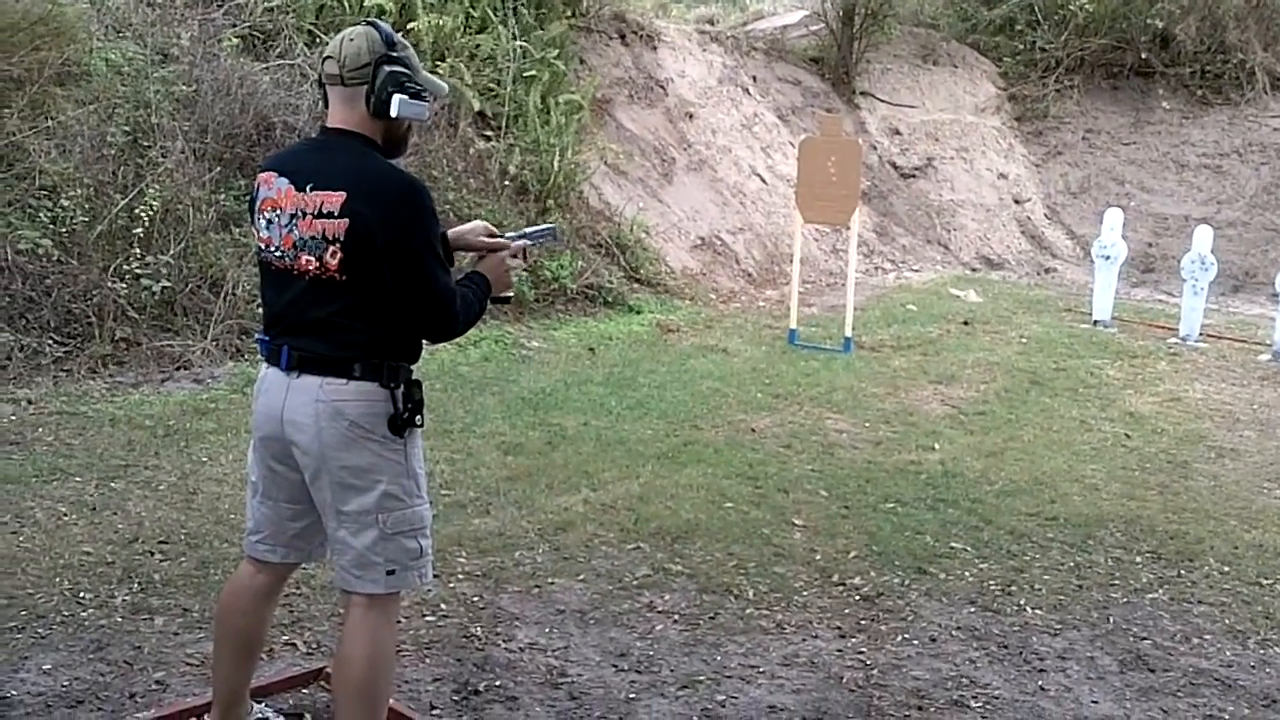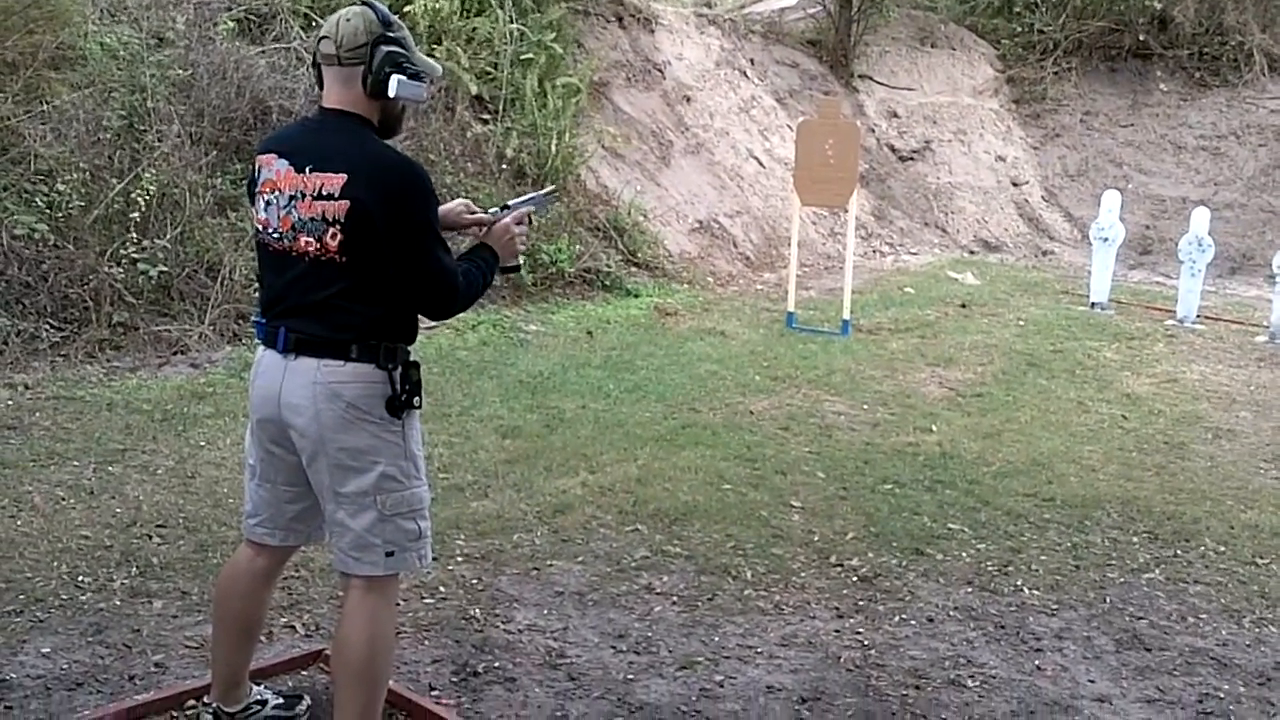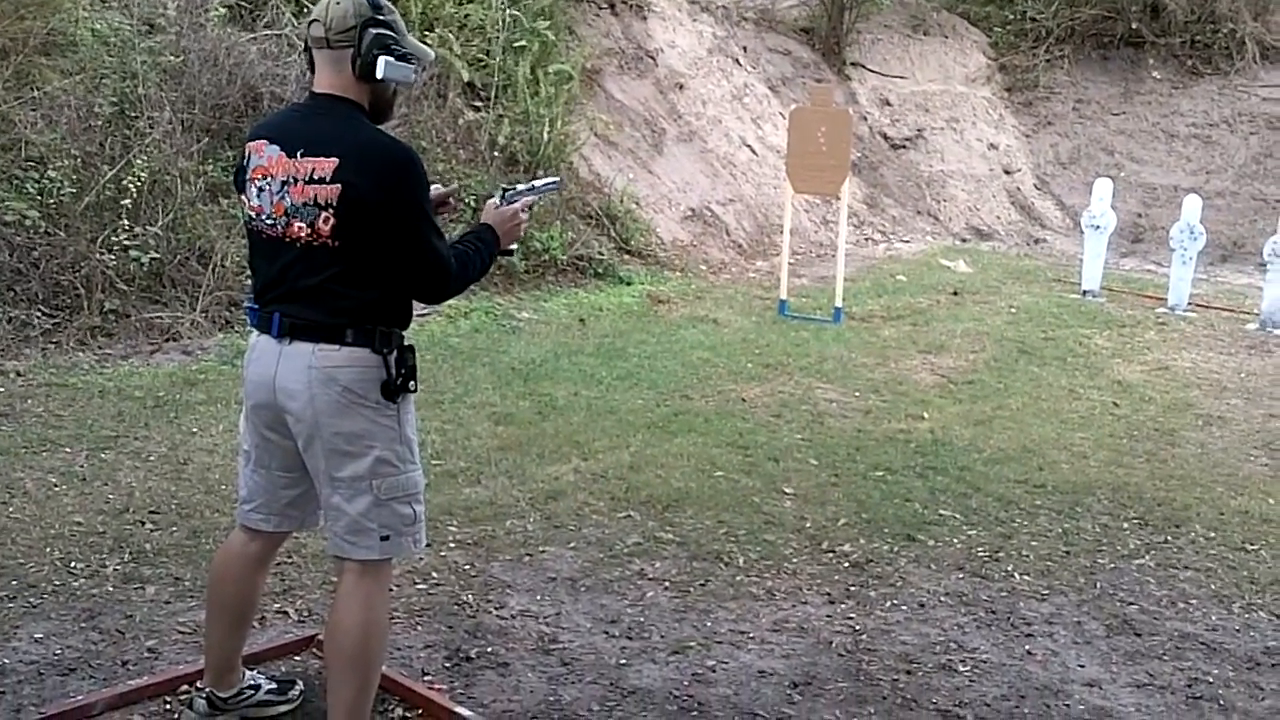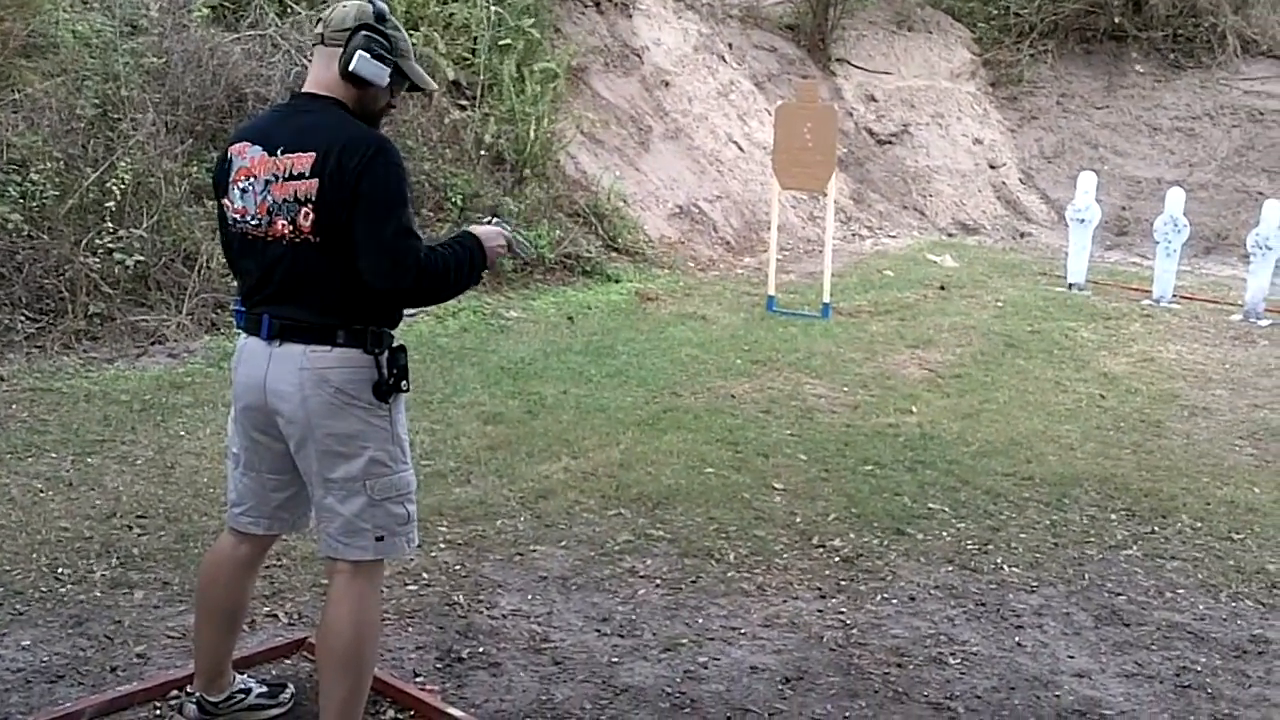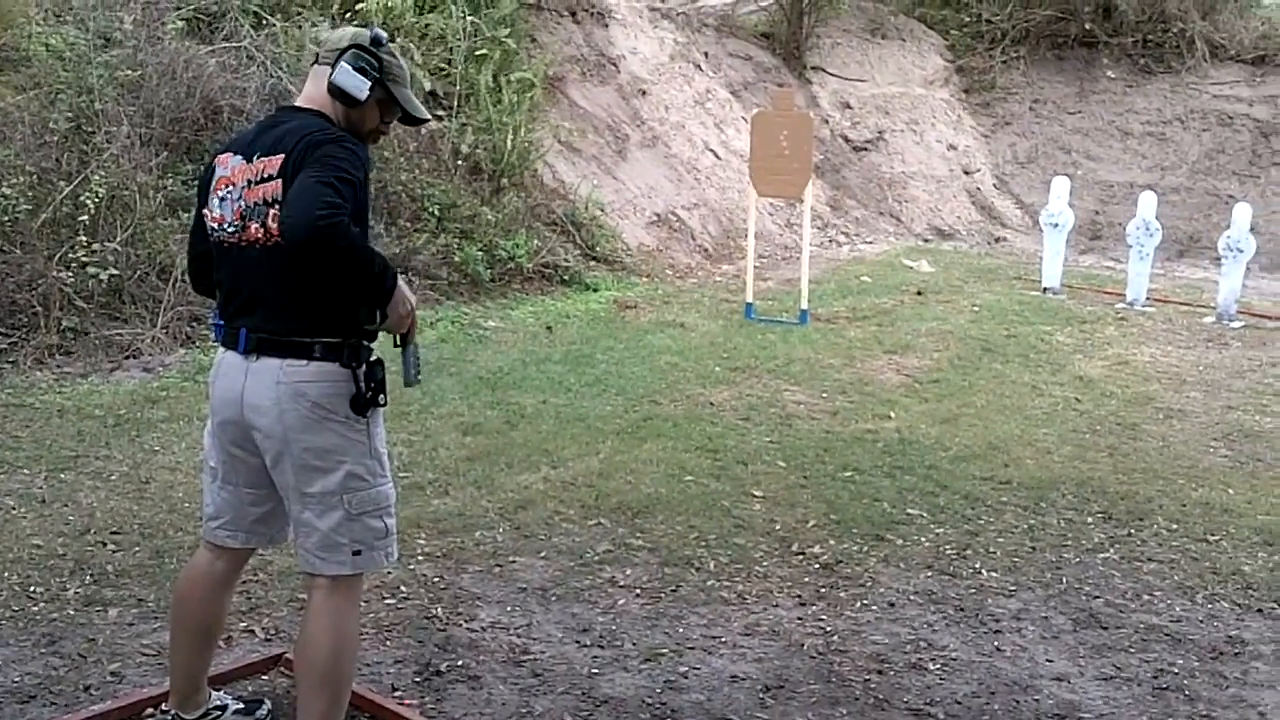
dt=0.3s
person 1, frame 1
left shoulder: (274, 174)
right shoulder: (393, 190)
right elbow: (436, 319)
left wrist: (445, 241)
right wrist: (483, 282)
left hip: (278, 389)
right hip: (355, 405)
left knee: (264, 562)
right knee: (374, 595)
person 1, frame 2
left shoulder: (272, 153)
right shoulder: (392, 172)
right elbow: (437, 296)
left wrist: (432, 219)
right wrist: (489, 254)
left hip: (274, 370)
right hip: (353, 388)
left knee: (262, 544)
right knee: (372, 575)
person 1, frame 3
left shoulder: (261, 141)
right shoulder: (385, 158)
right elbow: (431, 279)
right wrist: (491, 234)
left hip: (268, 355)
right hip: (347, 372)
left knee: (256, 528)
right knee: (367, 561)
person 1, frame 4
left shoulder: (243, 143)
right shoulder: (364, 150)
right elbow: (399, 277)
right wrist: (475, 249)
left hip: (256, 357)
right hip: (337, 373)
left knee: (244, 530)
right knee: (358, 562)
person 1, frame 5
left shoulder: (231, 154)
right shoulder: (331, 146)
left elbow: (203, 271)
right elbow: (312, 227)
right wrist: (384, 285)
left hip: (234, 371)
right hip: (312, 385)
left knee: (222, 546)
right knee: (336, 577)
